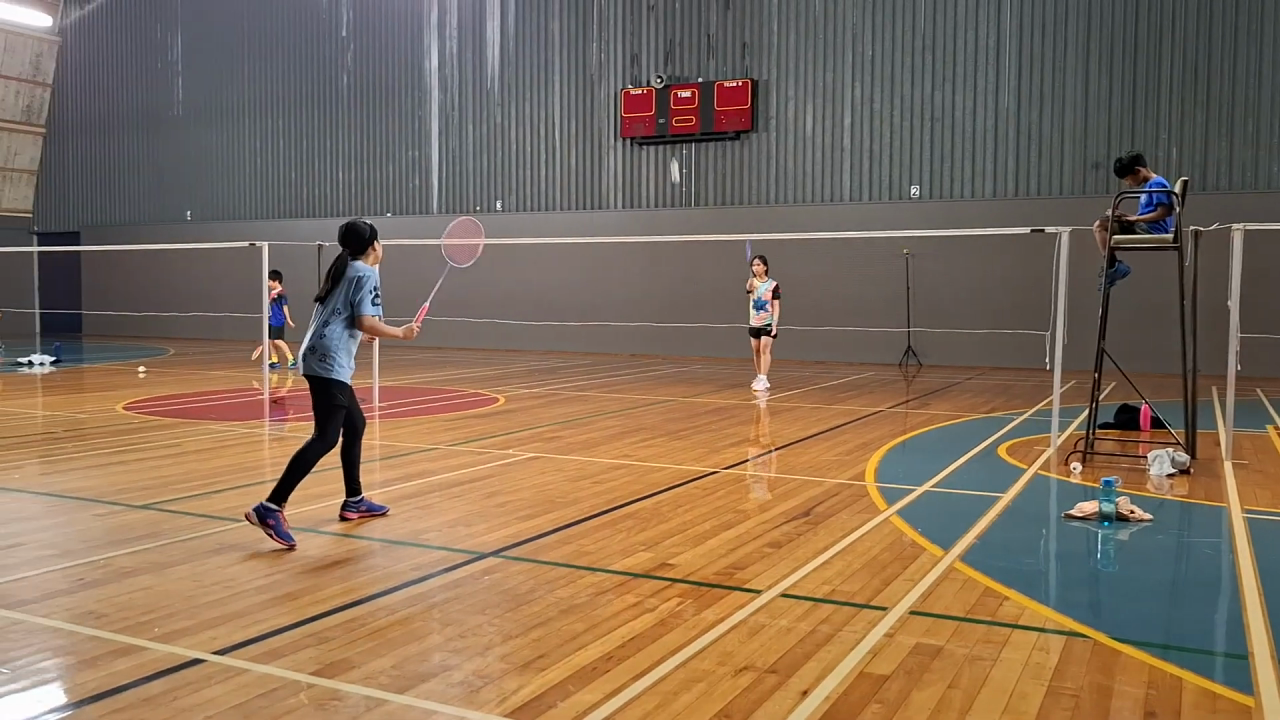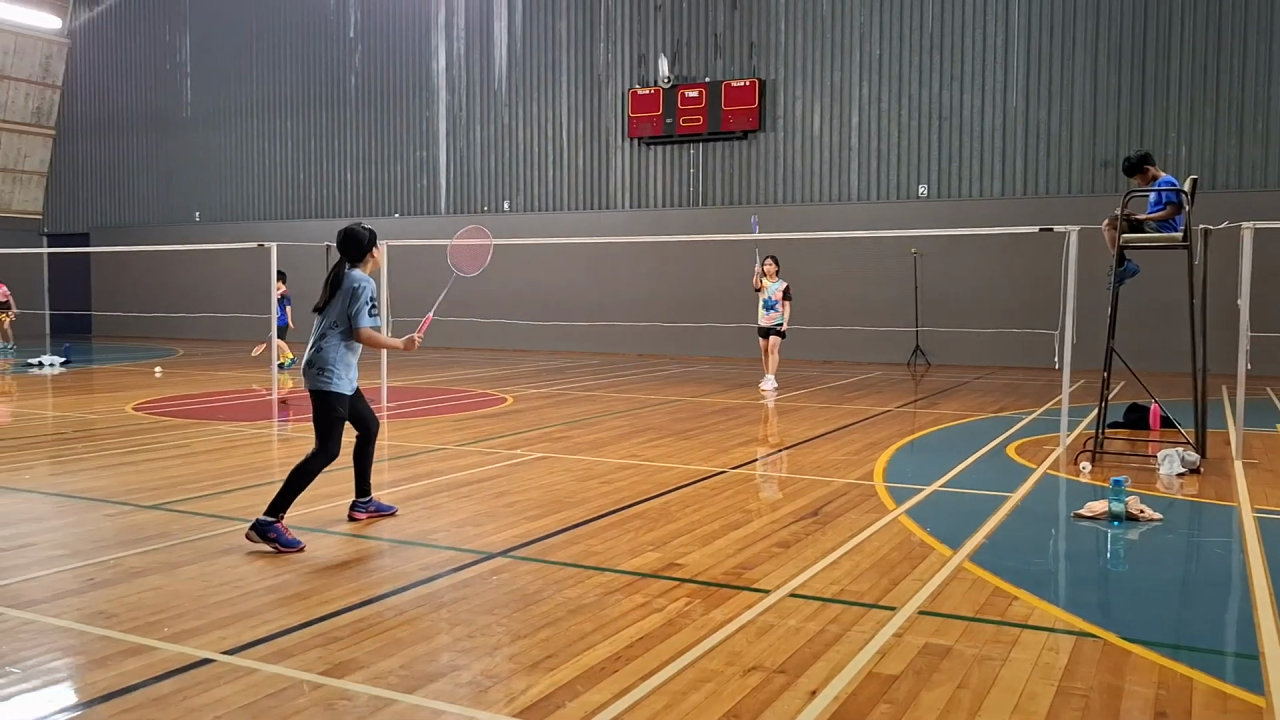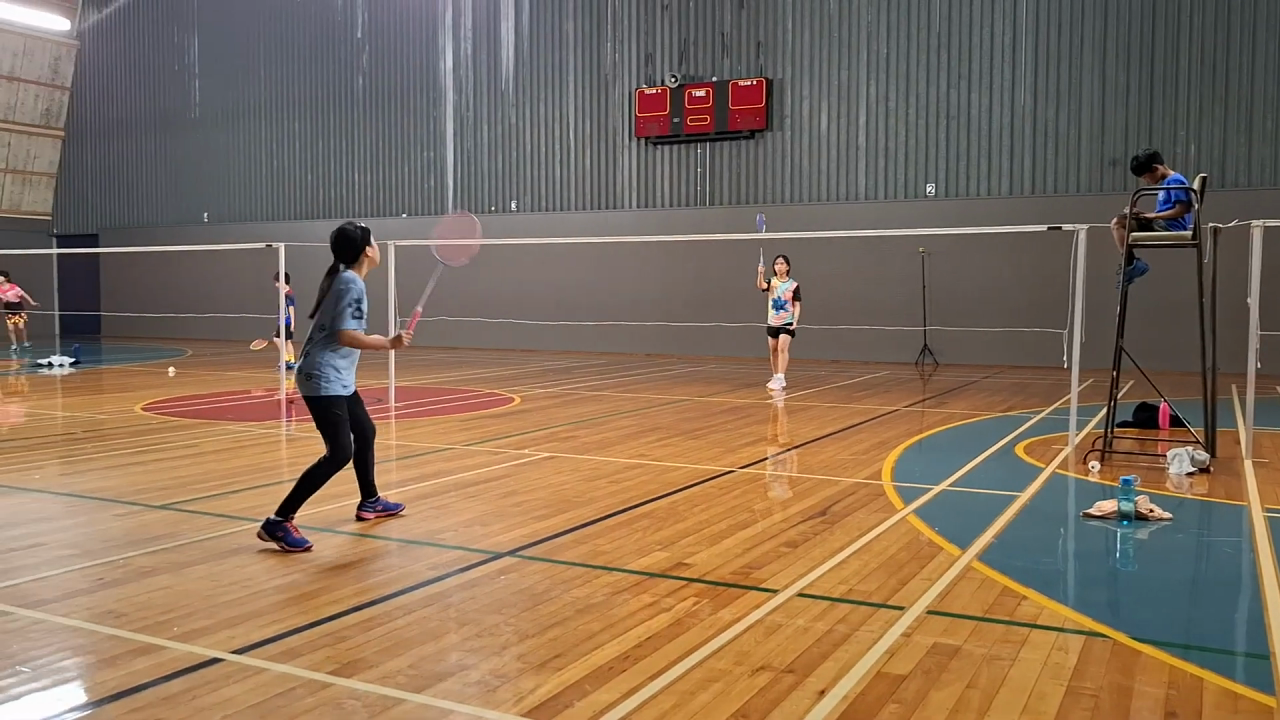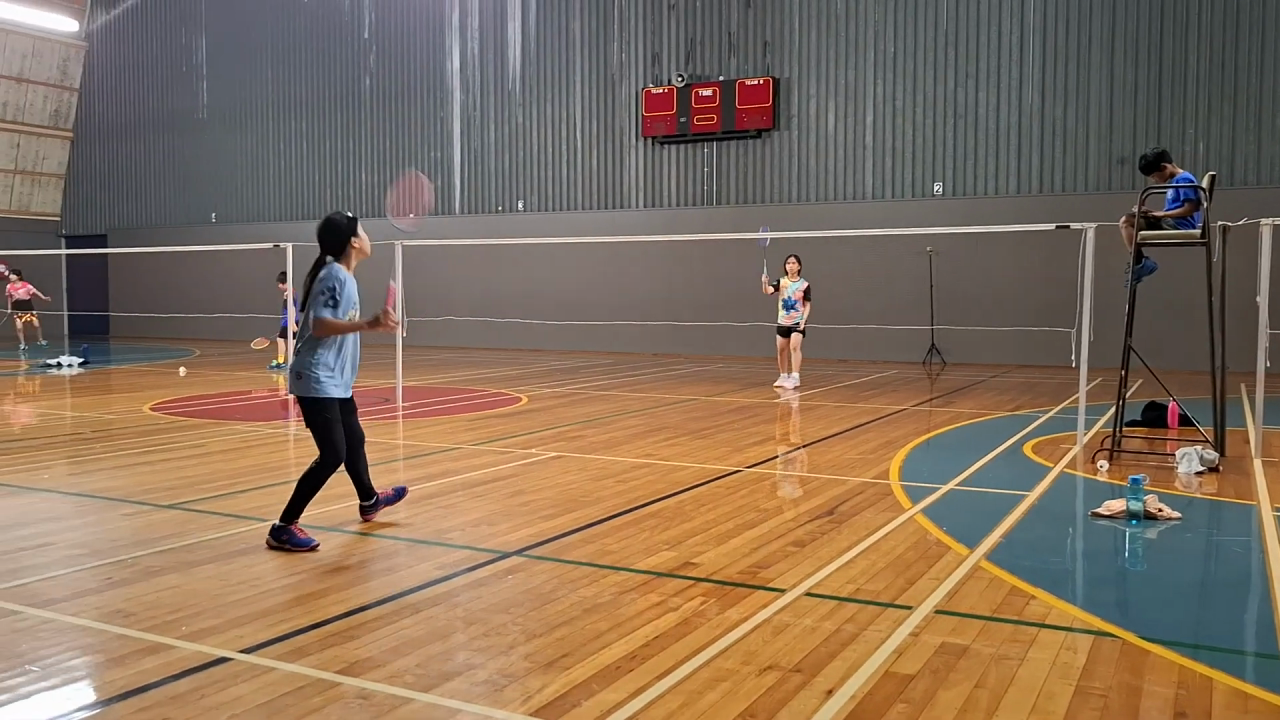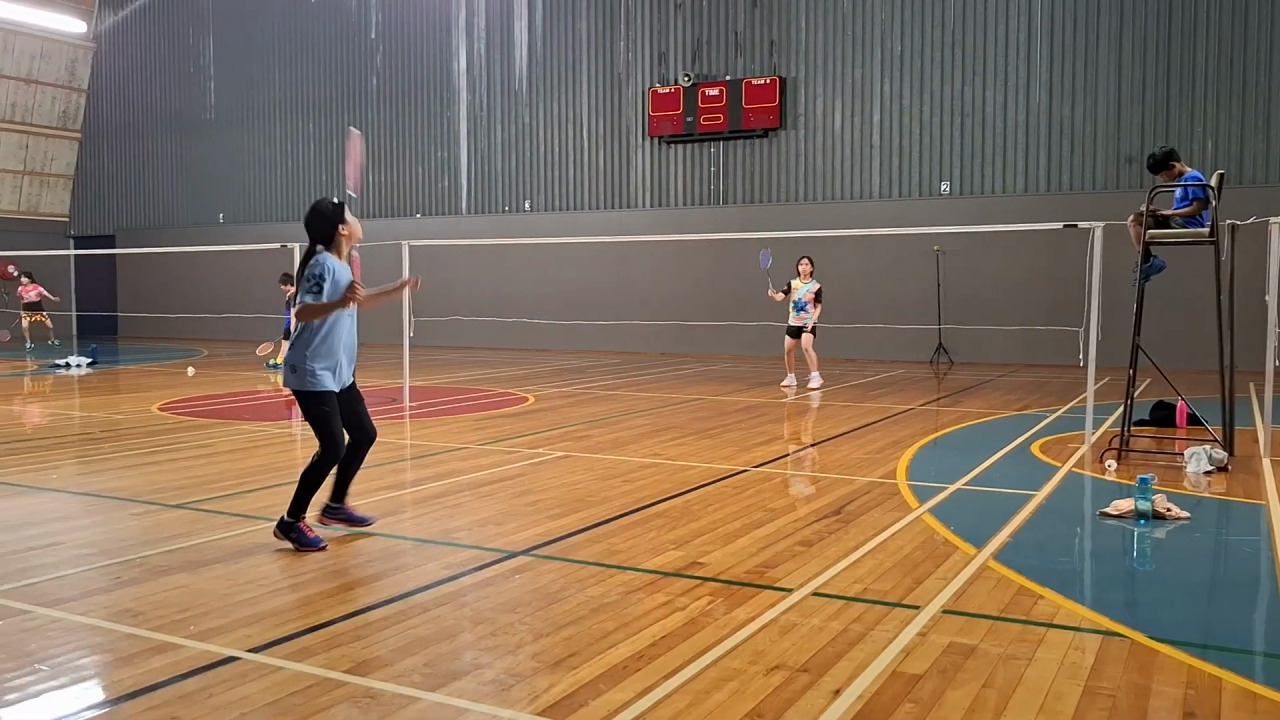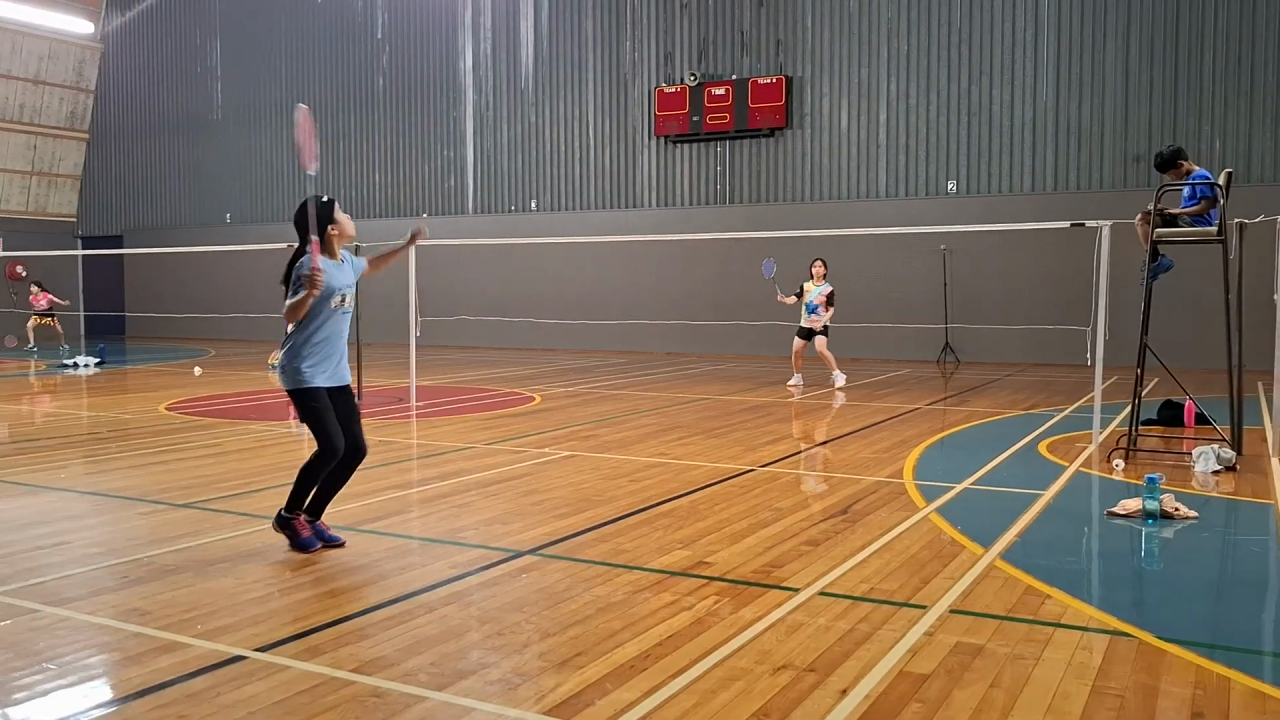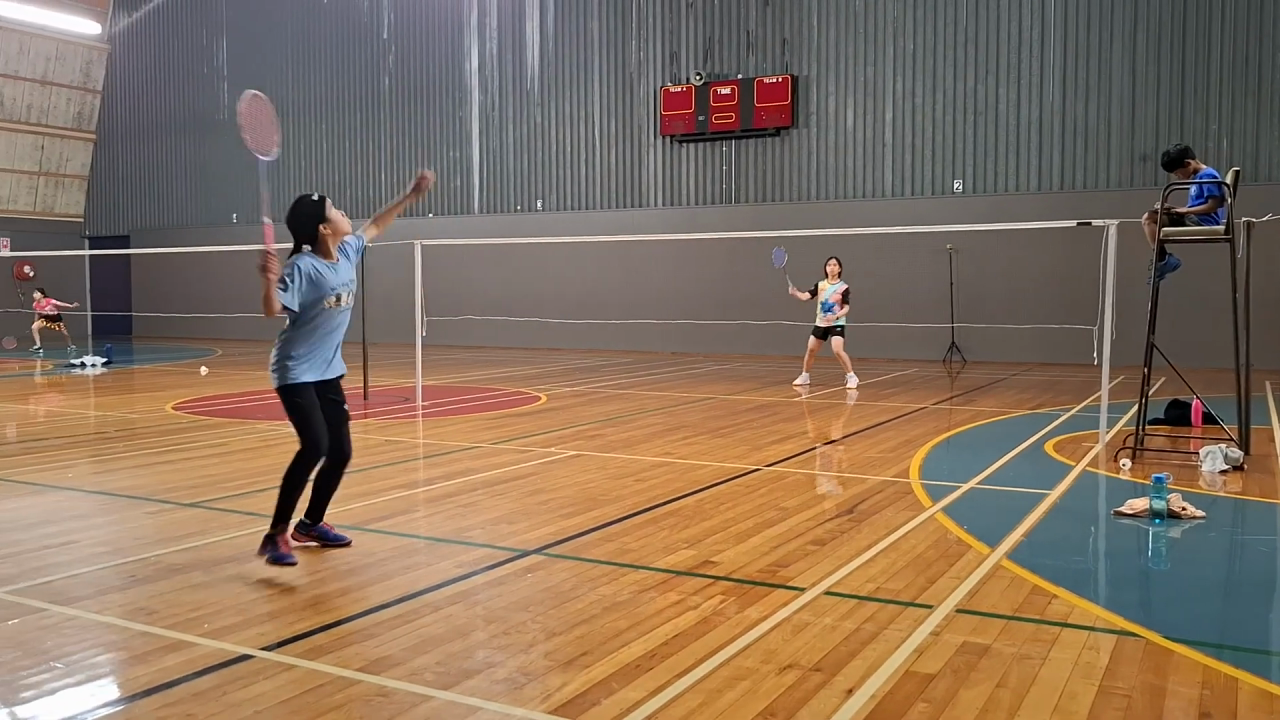
dt=0.1s
person 1, frame 1
left shoulder: (343, 272)
right shoulder: (366, 273)
right elbow: (366, 322)
left wrist: (358, 336)
right wrist: (400, 332)
left hip: (325, 360)
right hip: (330, 362)
left knee: (355, 425)
right knee: (326, 438)
left ankle: (354, 501)
right ankle: (270, 507)
person 1, frame 2
left shoulder: (345, 278)
right shoulder: (363, 284)
right elbow: (362, 334)
left wrist: (382, 341)
right wrist: (400, 344)
left hip: (339, 374)
right hip: (330, 374)
left knee: (369, 427)
right knee: (327, 450)
left ankle: (363, 501)
right ankle: (268, 522)
person 1, frame 3
left shoulder: (342, 280)
right shoulder: (352, 285)
right elbow: (345, 337)
left wrist: (379, 341)
right wrist: (389, 343)
left hip: (337, 379)
right hip: (324, 379)
left knee: (364, 433)
right knee: (340, 453)
left ankle: (370, 501)
right ankle: (278, 522)
person 1, frame 4
left shoulder: (342, 276)
right shoulder: (334, 277)
right elbow: (319, 327)
left wrist: (374, 323)
right wrist: (367, 325)
left hip: (337, 380)
right hip: (316, 382)
left knee: (353, 440)
right knee: (334, 455)
left ankle: (369, 500)
right ankle: (284, 527)
person 1, frame 5
left shoulder: (340, 264)
right shoulder: (322, 265)
right elbow: (303, 313)
left wrist: (393, 290)
right wrist: (341, 300)
left hip: (338, 372)
right hip: (312, 373)
left knee: (364, 434)
right knee: (334, 448)
left ankle: (336, 505)
right ankle: (291, 521)
person 1, frame 6
left shoulder: (344, 261)
right shoulder: (309, 266)
left elbow: (368, 267)
right elbow: (290, 314)
left wrist: (405, 246)
right wrist: (309, 293)
left hip: (335, 373)
right hip: (305, 374)
left knee: (355, 450)
right knee: (332, 448)
left ankle: (310, 521)
right ankle: (290, 514)
person 1, frame 7
left shoulder: (347, 253)
right shoulder: (302, 266)
left elbow: (373, 226)
right elbow: (272, 309)
left wrist: (412, 195)
right wrist: (268, 279)
left hip: (328, 369)
right hip: (297, 372)
left knee: (340, 453)
right knee: (316, 447)
left ankle: (311, 524)
right ankle: (277, 534)
